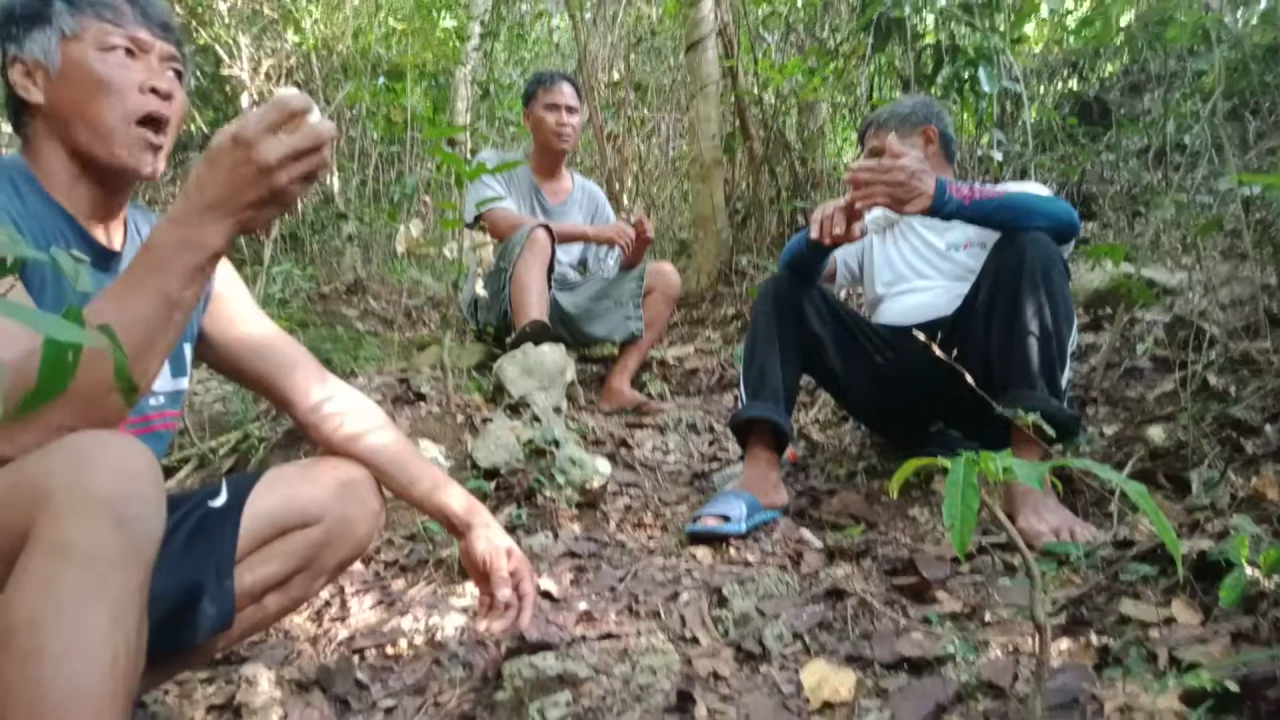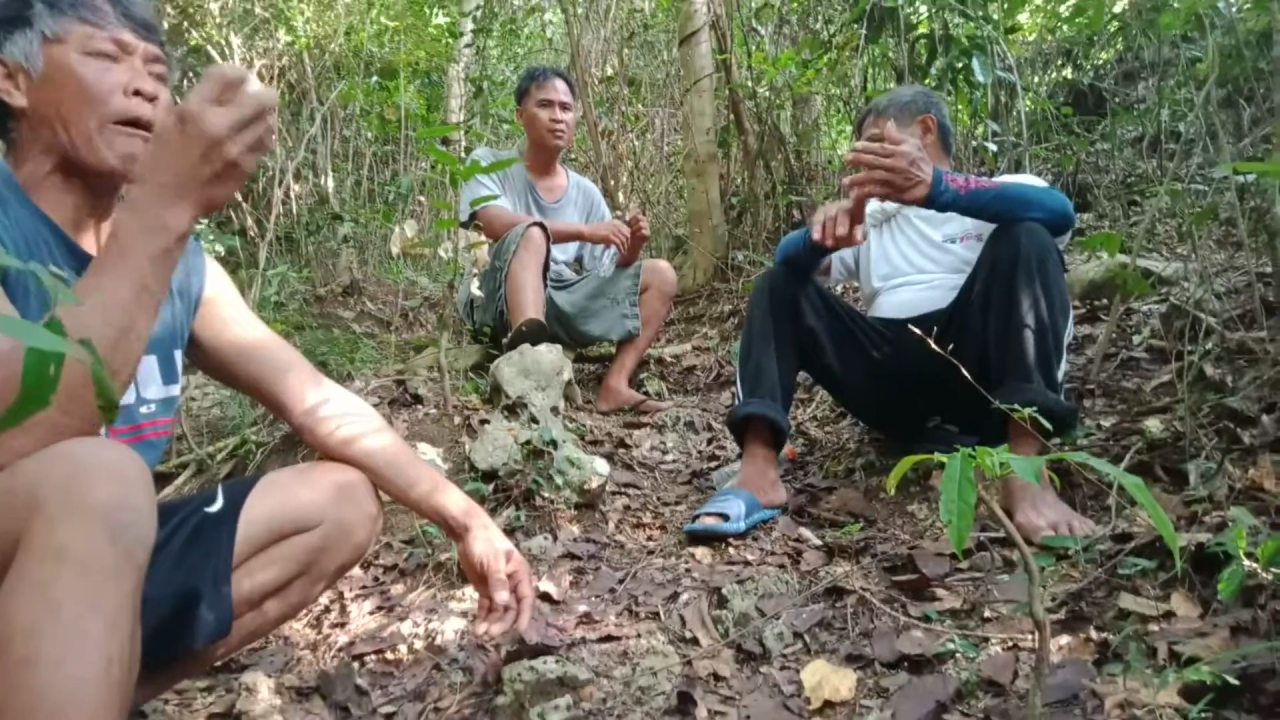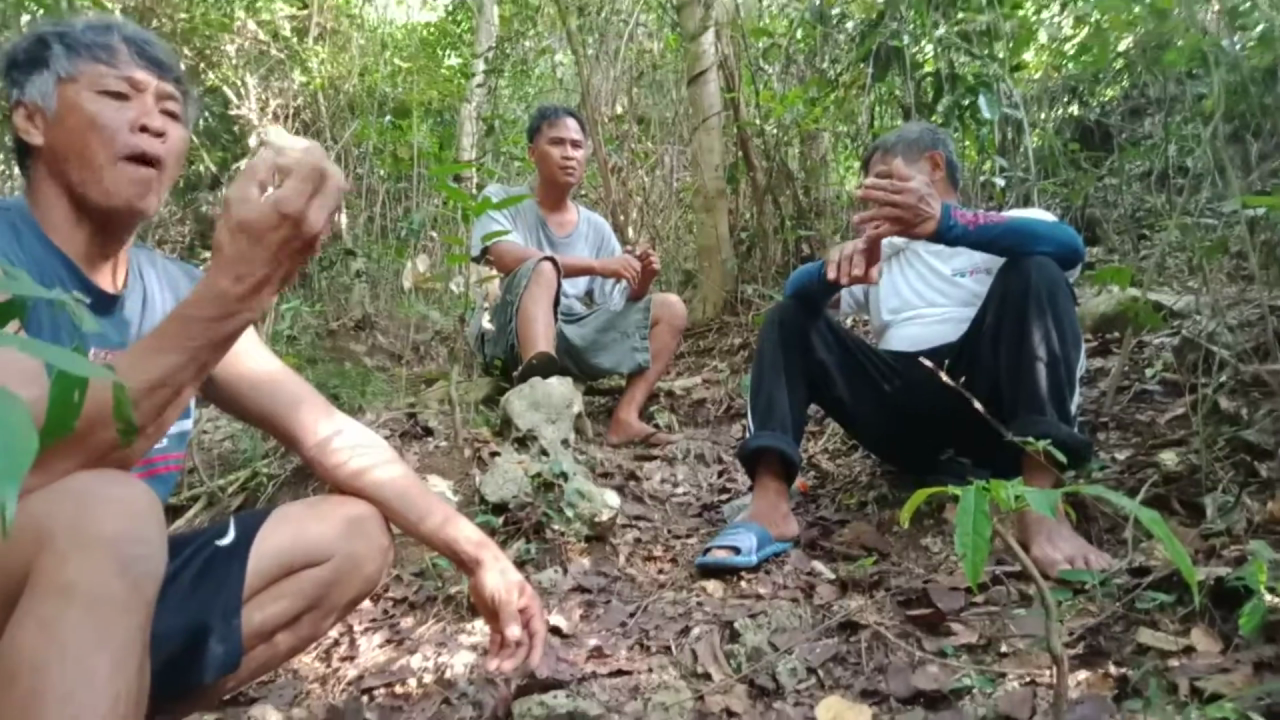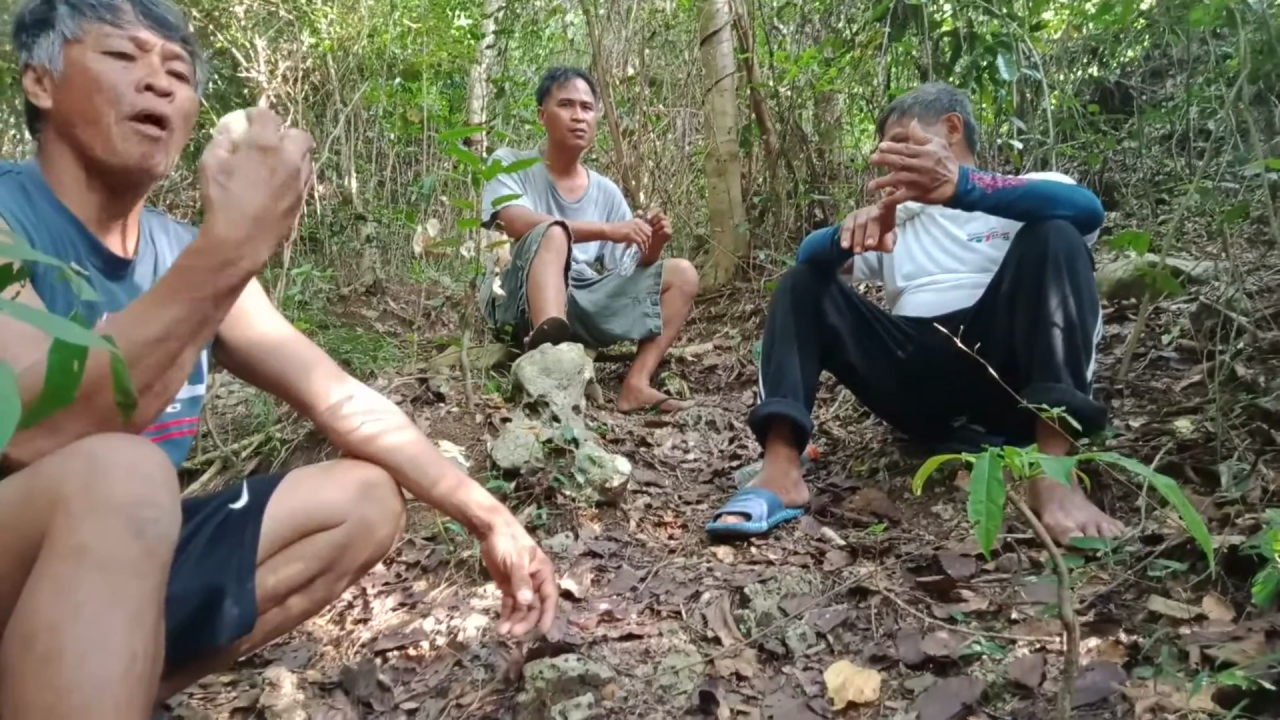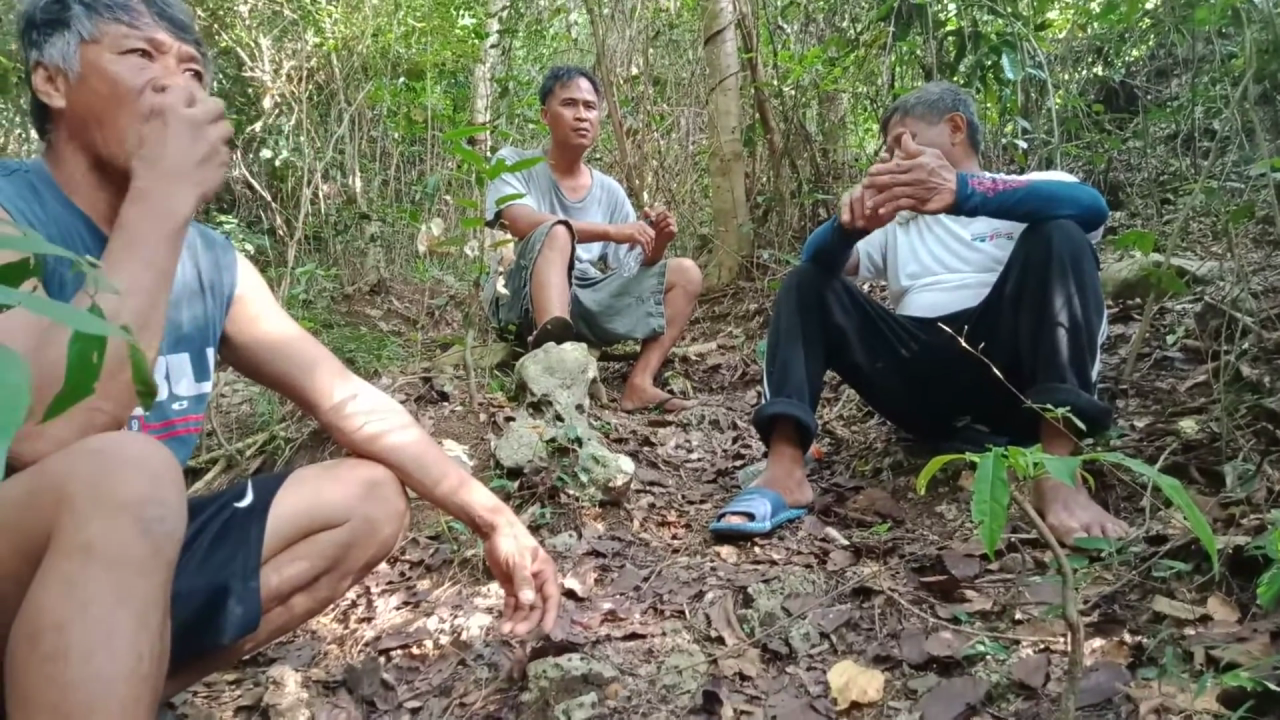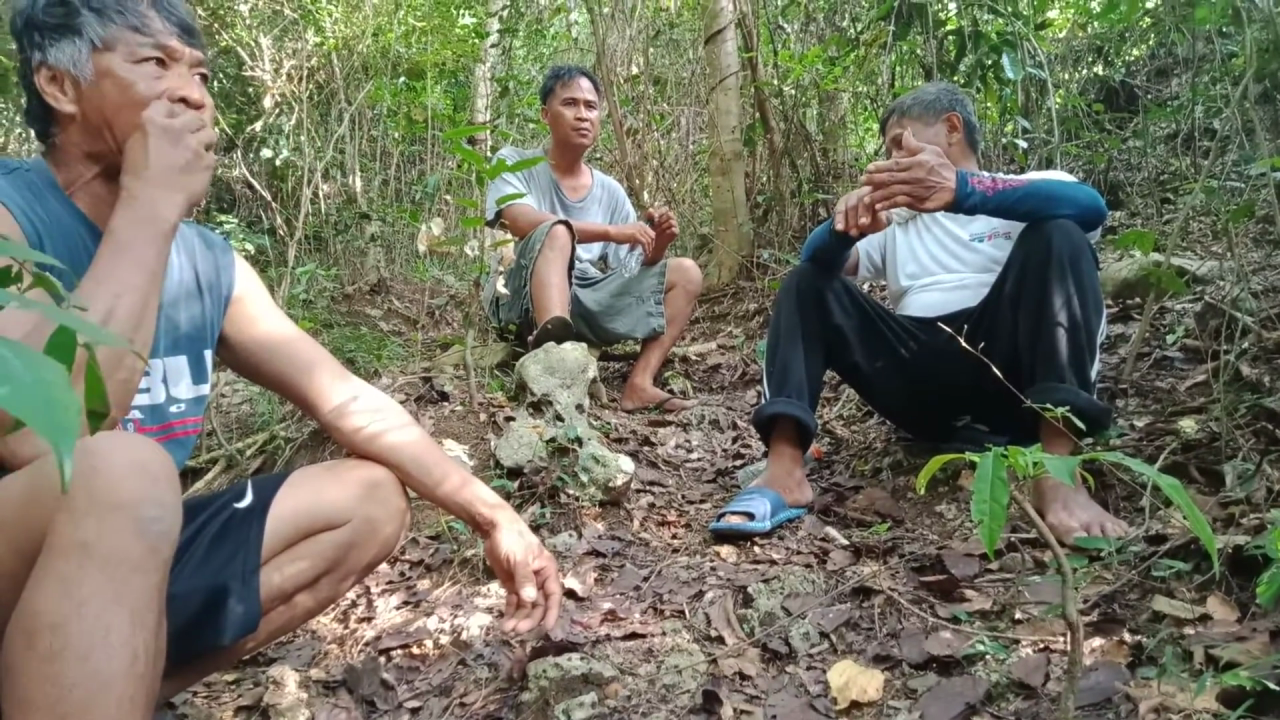
dt=0.5s
person 1, frame 1
left shoulder: (188, 261)
left elbow: (322, 395)
left wrist: (465, 516)
right wrist: (208, 221)
left hip: (105, 553)
left knee: (346, 494)
right knee: (106, 468)
person 1, frame 2
left shoulder: (178, 265)
left elbow: (317, 401)
left wrist: (462, 517)
right wrist: (166, 206)
left hip: (101, 557)
left knee: (341, 502)
right knee: (94, 477)
person 1, frame 3
left shoulder: (177, 290)
left elbow: (328, 432)
left wrist: (473, 549)
right wrist: (237, 288)
left hip: (113, 590)
left knee: (353, 533)
right knee: (109, 508)
person 1, frame 4
left shoulder: (188, 255)
left elbow: (342, 399)
left wrist: (485, 515)
right wrist: (232, 246)
left hip: (123, 560)
left knee: (365, 498)
right knee: (120, 471)
person 1, frame 5
left shoulder: (209, 263)
left elbow: (349, 400)
left wrist: (491, 517)
right wrist: (161, 202)
left knee: (369, 499)
right knee: (121, 474)
person 1, frame 6
left shoulder: (208, 263)
left elbow: (346, 399)
left wrist: (490, 514)
right wrist: (150, 205)
left hip: (128, 561)
left knee: (369, 498)
right knee: (121, 468)
person 2, frame 1
left shoulder: (1004, 203)
right shoulder: (876, 229)
left elbow: (1063, 220)
right elbow: (795, 267)
left wrist: (938, 197)
right wrist: (820, 234)
left hip: (981, 373)
right hip: (897, 387)
left knee: (1027, 247)
right knee: (783, 291)
left ankle: (1027, 478)
right ankle: (760, 474)
person 2, frame 2
left shoulder: (998, 199)
right shoulder: (872, 220)
left elbow: (1059, 211)
right elbow: (788, 259)
left wrist: (936, 187)
right wrist: (824, 234)
left hip: (977, 366)
right hip: (895, 382)
left knee: (1023, 239)
right knee: (778, 285)
left ankle: (1025, 474)
right ankle: (758, 472)
person 2, frame 3
left shoulder: (1008, 232)
right shoulder: (882, 255)
left elbow: (1068, 245)
right elbow: (797, 293)
left wrist: (942, 222)
right wrist: (838, 267)
left hip: (988, 400)
right hip: (905, 417)
left knee: (1032, 272)
right knee: (788, 319)
left ankle: (1039, 506)
right ankle: (770, 504)
person 2, frame 4
left shoulder: (1025, 195)
right shoulder: (898, 220)
left elbow: (1087, 209)
right elbow: (810, 256)
left wrist: (962, 185)
right wrist: (851, 230)
left hip: (1003, 367)
right hip: (918, 382)
left knee: (1052, 236)
right knee: (800, 284)
left ankle: (1053, 474)
right ankle: (780, 471)
person 2, frame 5
left shoulder: (1031, 191)
right shoulder: (897, 220)
left elbow: (1090, 206)
right elbow: (816, 258)
left wrist: (960, 191)
right wrist: (849, 220)
left hip: (1007, 367)
right hip: (923, 382)
left knee: (1056, 236)
right knee: (806, 283)
left ankle: (1058, 473)
right ankle: (784, 469)
person 2, frame 6
left shoulder: (1029, 193)
right shoulder: (897, 220)
left elbow: (1089, 206)
right elbow: (817, 259)
left wrist: (960, 189)
right wrist: (846, 224)
left hip: (1008, 367)
right hip: (922, 384)
left knee: (1055, 236)
right knee: (806, 282)
left ankle: (1057, 472)
right ankle: (784, 468)
person 3, frame 1
left shoulder: (591, 195)
right shoulder: (494, 166)
left elbow: (613, 277)
right elbow: (501, 225)
left wrist: (634, 252)
right wrist: (590, 232)
left hip: (566, 304)
right hip: (501, 302)
left knee: (664, 277)
right knee: (537, 234)
left ankle: (617, 386)
right ankle: (530, 347)
person 3, frame 2
left shoulder: (586, 192)
right shoulder: (488, 163)
left elbow: (610, 275)
right elbow: (495, 224)
left wrist: (630, 250)
right wrist: (585, 232)
left hip: (562, 304)
right hip: (497, 302)
left knee: (661, 275)
right knee: (532, 232)
left ankle: (615, 385)
right ankle: (527, 347)
person 3, frame 3
left shoulder: (597, 227)
right shoulder: (501, 200)
left elbow: (620, 308)
right elbow: (507, 258)
left wrist: (640, 283)
right wrist: (597, 265)
left hip: (573, 337)
right hip: (509, 335)
left knee: (670, 308)
right knee: (543, 267)
left ankle: (625, 418)
right ankle: (537, 381)
person 3, frame 4
left shoulder: (607, 192)
right shoulder: (510, 164)
left elbow: (632, 272)
right elbow: (517, 223)
left wrist: (652, 247)
right wrist: (607, 230)
left hip: (584, 304)
right hip: (519, 301)
left knee: (682, 274)
right knee: (553, 232)
left ankle: (636, 384)
right ankle: (547, 347)
person 3, frame 5
left shoulder: (610, 191)
right shoulder: (513, 163)
left elbow: (635, 270)
right elbow: (520, 222)
left wrist: (655, 245)
right wrist: (611, 231)
left hip: (588, 302)
right hip: (522, 300)
left knee: (685, 273)
right knee: (557, 231)
left ankle: (639, 384)
person 3, frame 6
left shoulder: (611, 192)
right shoulder: (514, 162)
left elbow: (635, 272)
right elbow: (521, 222)
left wrist: (656, 247)
right wrist: (611, 232)
left hip: (588, 302)
right hip: (523, 299)
left knee: (686, 273)
right knee: (557, 231)
left ankle: (640, 384)
right ankle: (552, 347)
